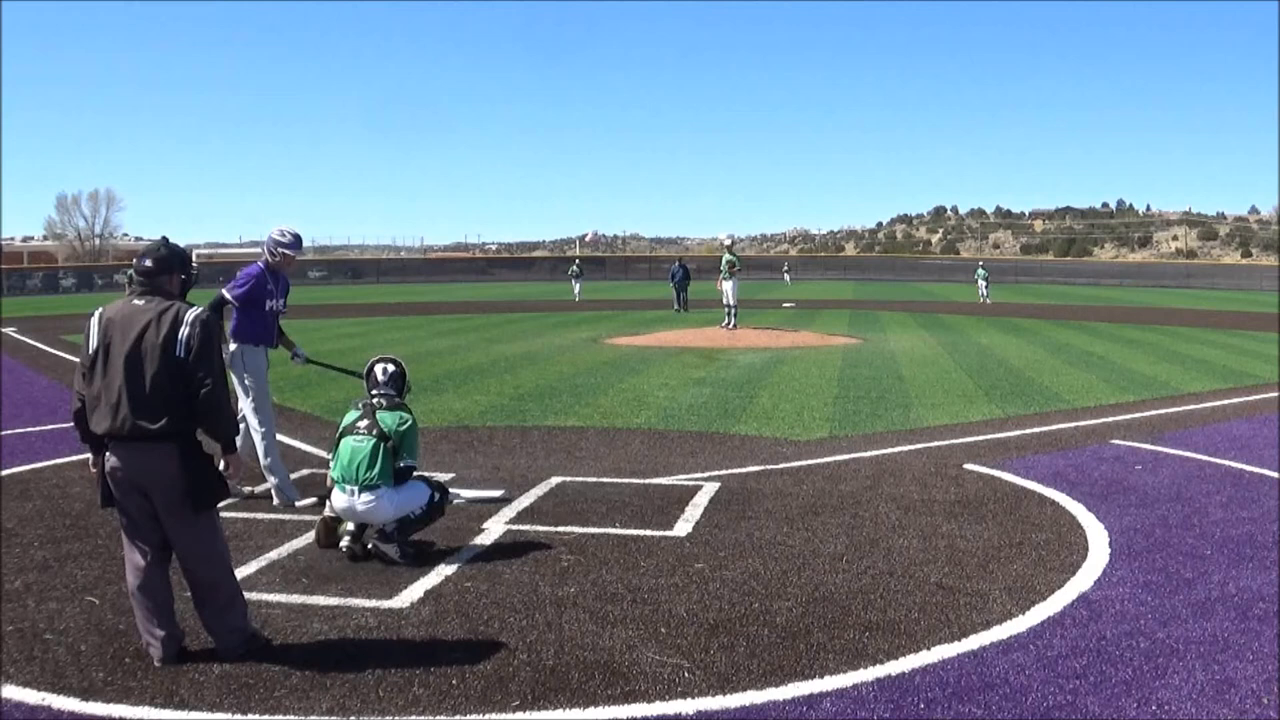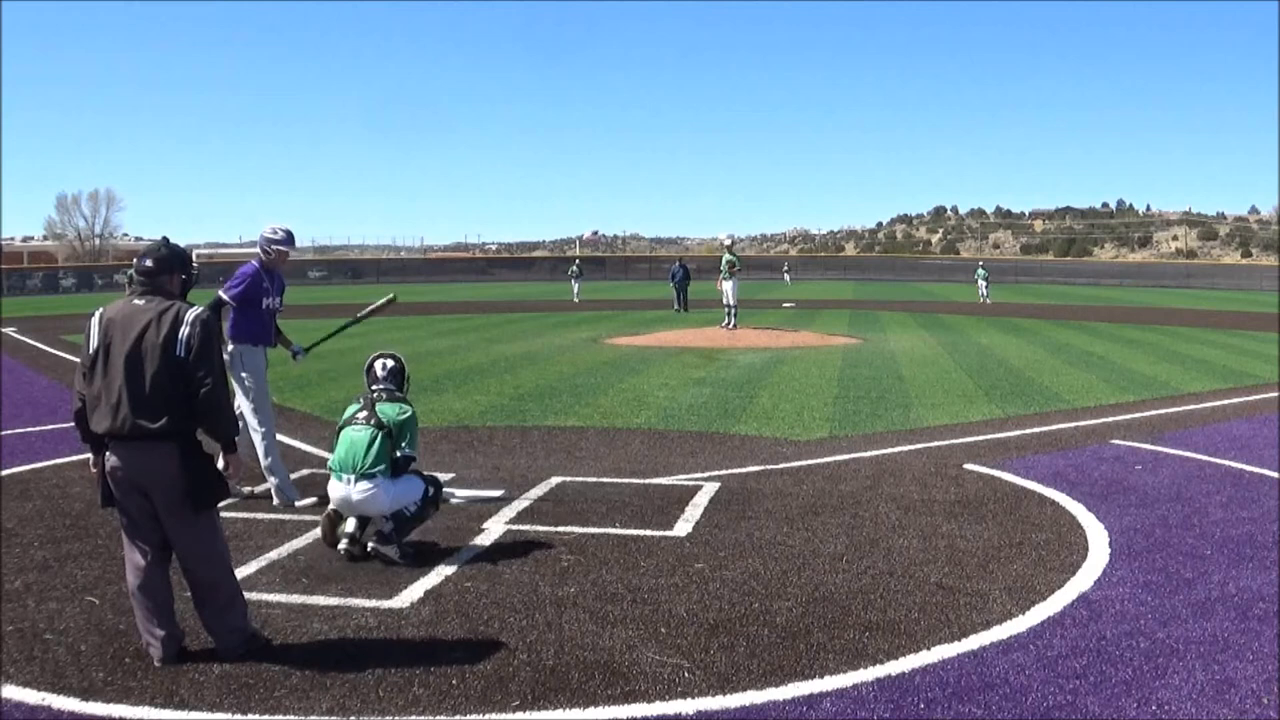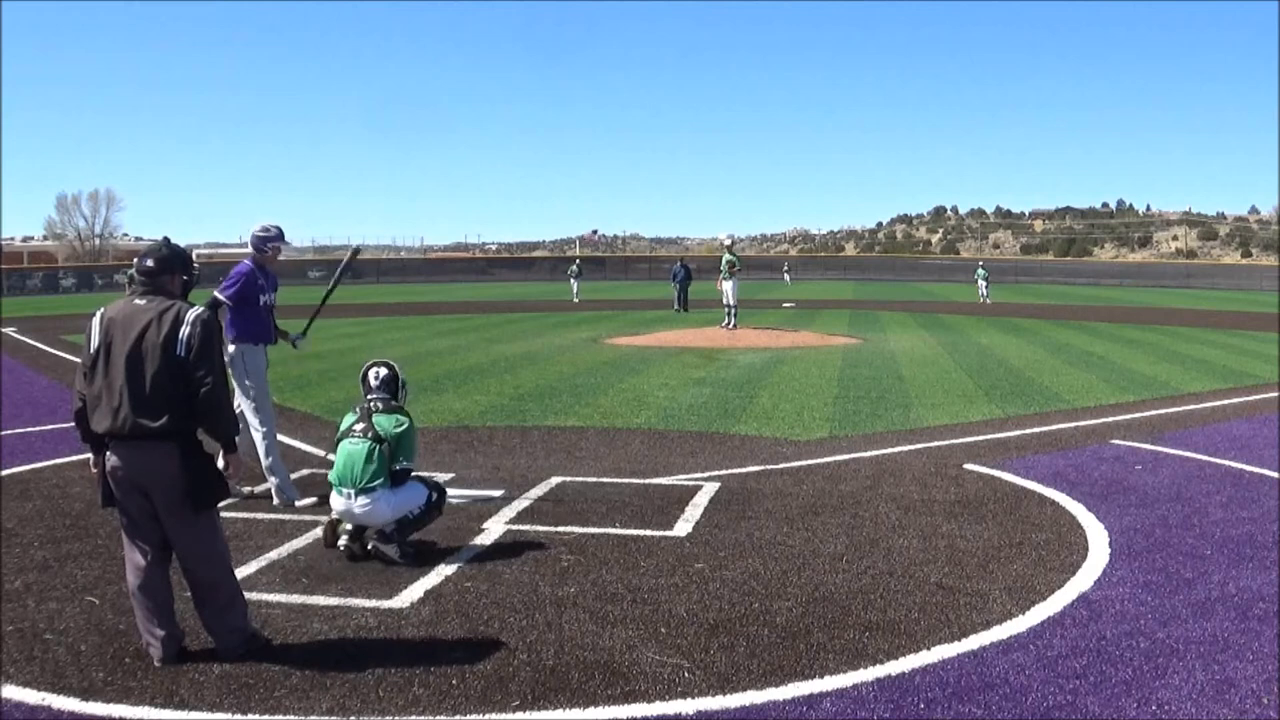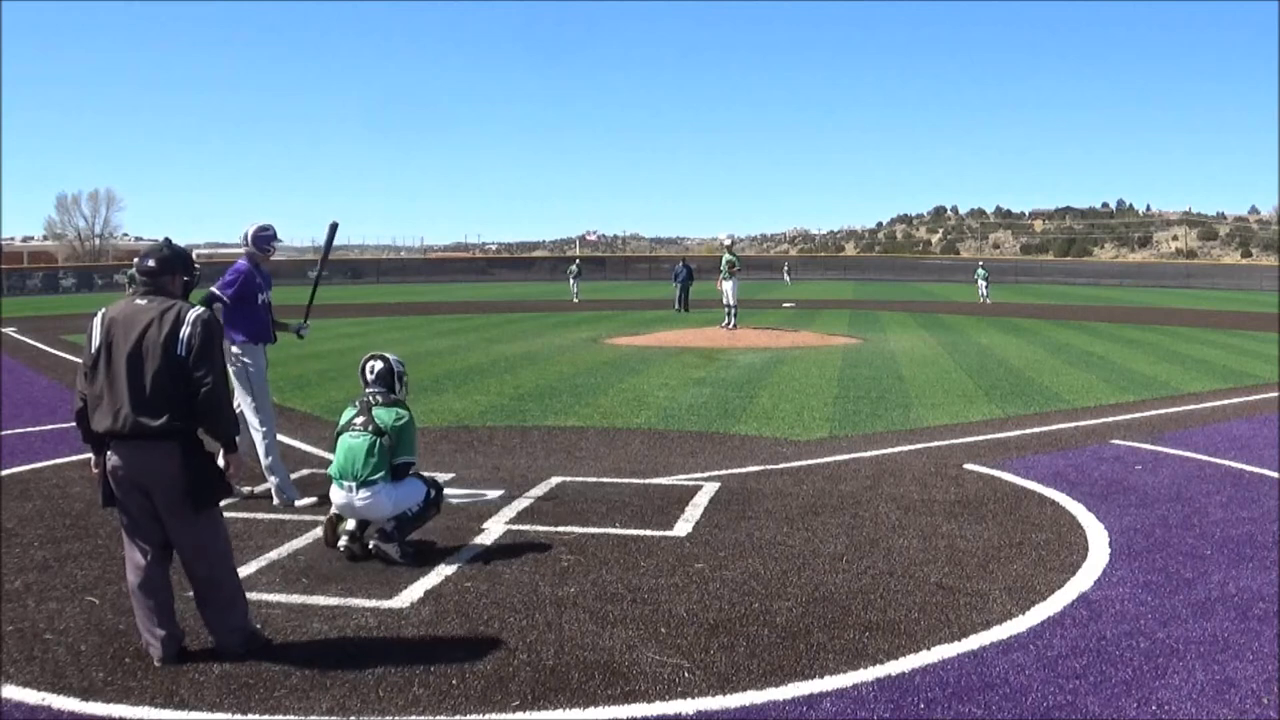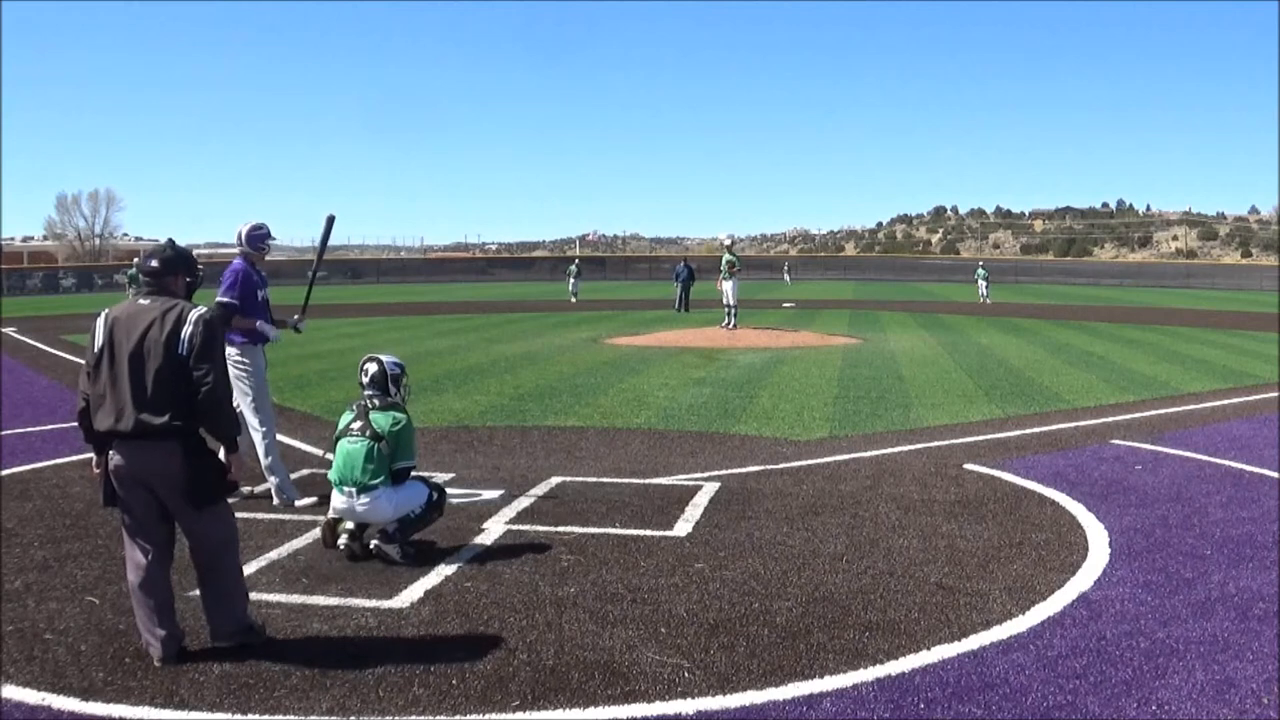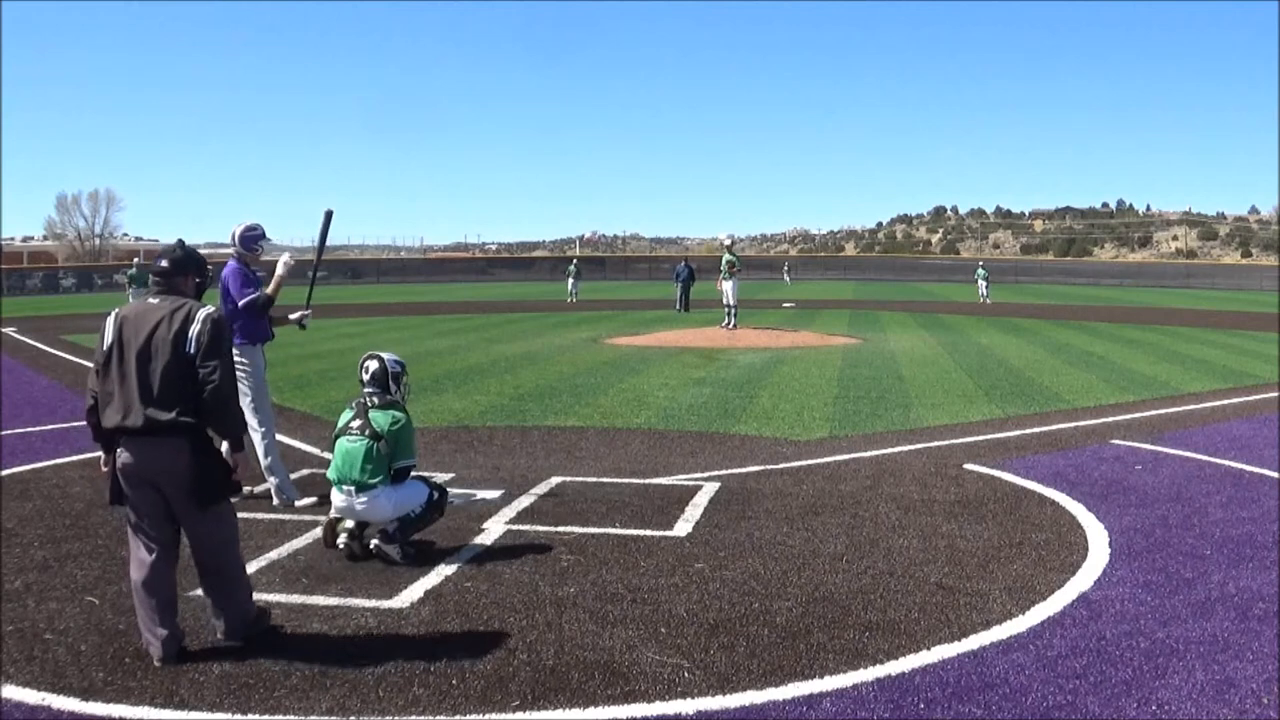
dt=0.2s
person 1, frame 1
left shoulder: (102, 320)
right shoulder: (190, 320)
left elbow: (84, 392)
right elbow: (210, 393)
left wrist: (95, 446)
right wrist: (228, 444)
left hip: (119, 455)
right hip: (173, 454)
left knee: (142, 555)
right knee: (203, 551)
left ankle: (161, 644)
right ankle: (233, 636)
person 1, frame 2
left shoulder: (102, 320)
right shoulder: (191, 320)
left elbow: (84, 393)
right elbow: (210, 393)
left wrist: (96, 446)
right wrist: (228, 443)
left hip: (119, 455)
right hip: (173, 454)
left knee: (143, 555)
right knee: (203, 551)
left ankle: (161, 644)
right ankle: (233, 636)
person 1, frame 3
left shoulder: (103, 320)
right shoulder: (191, 320)
left elbow: (84, 392)
right elbow: (210, 392)
left wrist: (96, 446)
right wrist: (228, 443)
left hip: (119, 454)
right hip: (173, 453)
left knee: (142, 554)
right knee: (203, 551)
left ankle: (161, 645)
right ankle: (233, 636)
person 1, frame 4
left shoulder: (104, 320)
right shoulder: (193, 320)
left elbow: (86, 393)
right elbow: (210, 392)
left wrist: (97, 446)
right wrist: (229, 443)
left hip: (121, 454)
right hip: (174, 452)
left knee: (143, 553)
right knee: (206, 548)
left ankle: (161, 644)
right ankle: (233, 635)
person 1, frame 5
left shoulder: (108, 320)
right shoulder: (195, 319)
left elbow: (89, 392)
right elbow: (211, 392)
left wrist: (99, 446)
right wrist: (229, 443)
left hip: (123, 453)
right hip: (177, 450)
left knee: (144, 552)
right knee: (214, 538)
left ankle: (161, 643)
right ankle: (232, 625)
person 1, frame 6
left shoulder: (118, 319)
right shoulder: (203, 320)
left elbow: (98, 391)
right elbow: (218, 391)
left wrist: (107, 444)
right wrist: (235, 442)
left hip: (130, 451)
right hip: (184, 448)
left knee: (148, 550)
right knee: (215, 540)
left ankle: (161, 642)
right ankle: (237, 619)
person 2, frame 1
left shoulder: (282, 281)
right shoulder: (253, 276)
right elbow: (216, 305)
left wrist: (292, 348)
left hip: (260, 353)
right hip: (245, 353)
left knee: (246, 420)
right knee: (262, 423)
right ankle: (283, 492)
person 2, frame 2
left shoulder: (277, 280)
right shoulder: (249, 274)
right elbow: (214, 307)
left wrist: (290, 345)
left hip: (257, 353)
right hip: (244, 353)
left knee: (243, 419)
right knee: (262, 423)
right ankle: (283, 492)
person 2, frame 3
left shoulder: (269, 277)
right shoulder: (244, 273)
right elbow: (211, 307)
left wrist: (288, 336)
left hip: (256, 352)
right hip: (244, 353)
left knee: (241, 419)
right knee: (263, 423)
right ankle: (283, 492)
person 2, frame 4
left shoulder: (262, 275)
right shoulder: (241, 272)
right elbow: (206, 303)
left wrist: (290, 327)
right wrist: (223, 341)
left hip: (255, 352)
right hip: (244, 353)
left knee: (242, 419)
right knee: (262, 423)
right ankle: (284, 492)
person 2, frame 5
left shoulder: (254, 273)
right shoulder: (238, 272)
right elbow: (222, 314)
left wrist: (287, 324)
right wrist: (259, 326)
left hip: (252, 352)
right hip: (243, 354)
left knee: (241, 418)
right knee: (262, 423)
right ankle: (284, 492)
person 2, frame 6
left shoulder: (245, 272)
right shoulder: (234, 273)
left elbow: (260, 316)
right elbow: (259, 307)
left wrist: (292, 319)
right wrist: (280, 274)
left hip: (249, 352)
right hip: (243, 355)
left knee: (241, 419)
right knee: (261, 423)
right ankle: (283, 492)
person 3, frame 1
left shoulder: (352, 414)
right shoulder: (403, 418)
left elbow: (333, 469)
right elbow: (404, 472)
left hip: (341, 501)
right hip: (374, 502)
right knee: (437, 493)
left ankle: (351, 532)
right ankle: (389, 536)
person 3, frame 2
left shoulder: (353, 408)
right shoulder: (403, 410)
left elbow: (337, 454)
right elbow: (402, 463)
right wrist: (389, 481)
left hip: (337, 491)
right hip: (370, 492)
right knee: (430, 488)
left ankle: (350, 534)
right ankle: (387, 538)
person 3, frame 3
left shoulder: (350, 417)
right shoulder: (400, 420)
left elbow: (342, 465)
right elbow: (401, 475)
right wrist: (387, 486)
left hip: (339, 502)
right hip: (371, 505)
right knee: (434, 493)
left ankle: (350, 533)
right ankle: (389, 538)
person 3, frame 4
left shoulder: (350, 411)
right shoulder: (399, 414)
left elbow: (340, 459)
right elbow: (402, 469)
right wrist: (389, 482)
left hip: (340, 497)
right hip: (372, 498)
right knee: (432, 491)
left ankle: (350, 532)
right ankle: (389, 536)
person 3, frame 5
left shoulder: (348, 414)
right shoulder: (397, 418)
left elbow: (342, 463)
right elbow: (401, 474)
left hip: (341, 502)
right hip: (374, 503)
right knee: (434, 493)
left ankle: (351, 531)
right ankle: (390, 537)
person 3, frame 6
left shoulder: (348, 413)
right shoulder: (396, 416)
left elbow: (341, 461)
right elbow: (402, 473)
right wrist: (388, 485)
left hip: (340, 500)
right hip: (373, 501)
right knee: (436, 495)
left ankle: (350, 530)
right ankle: (390, 537)
